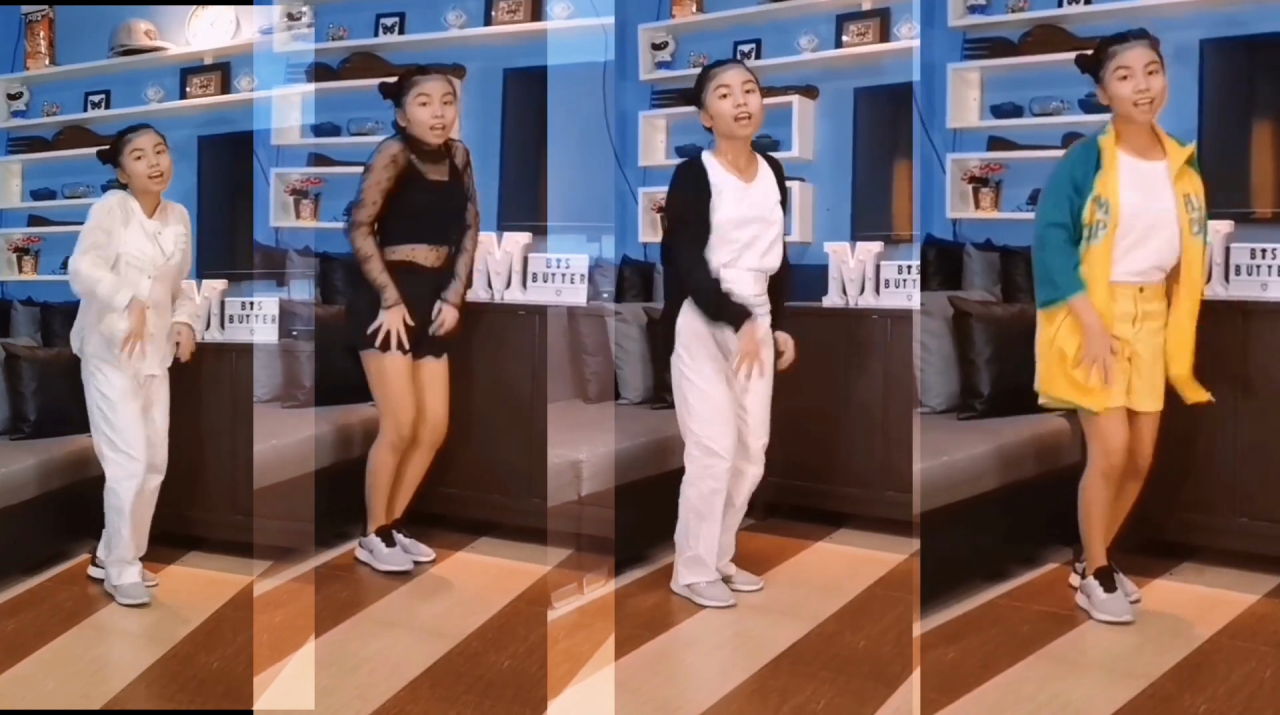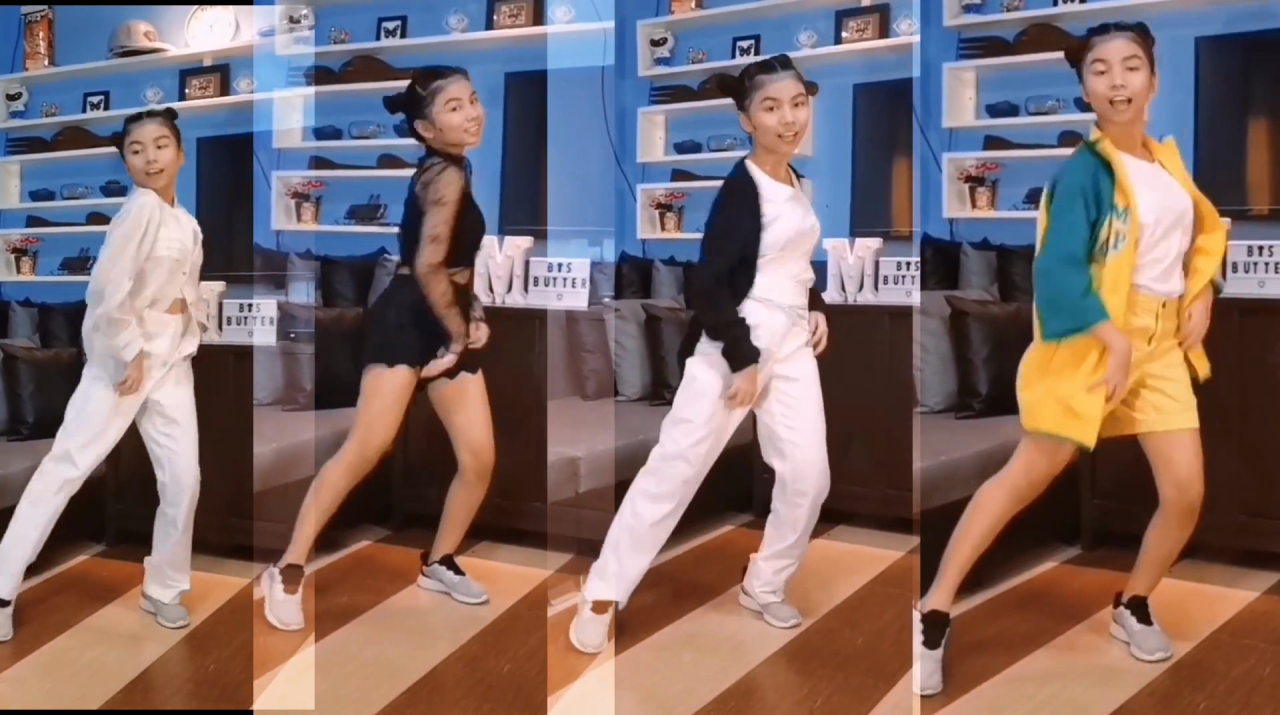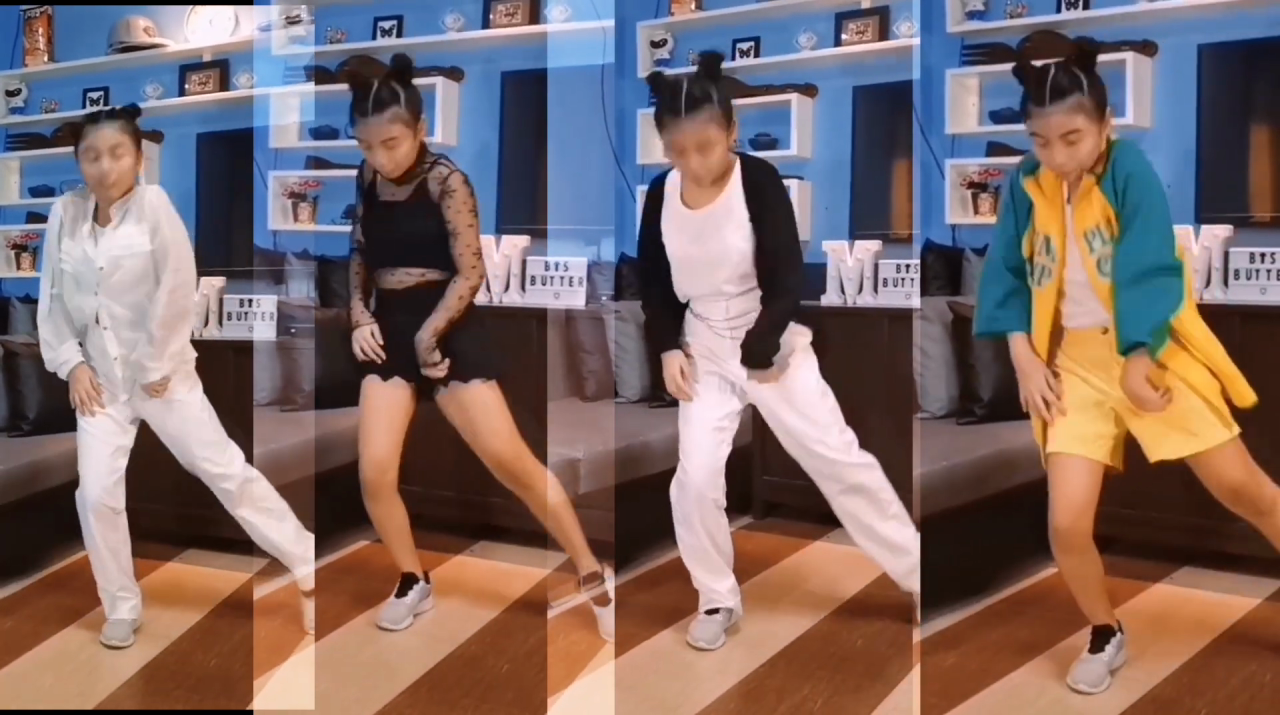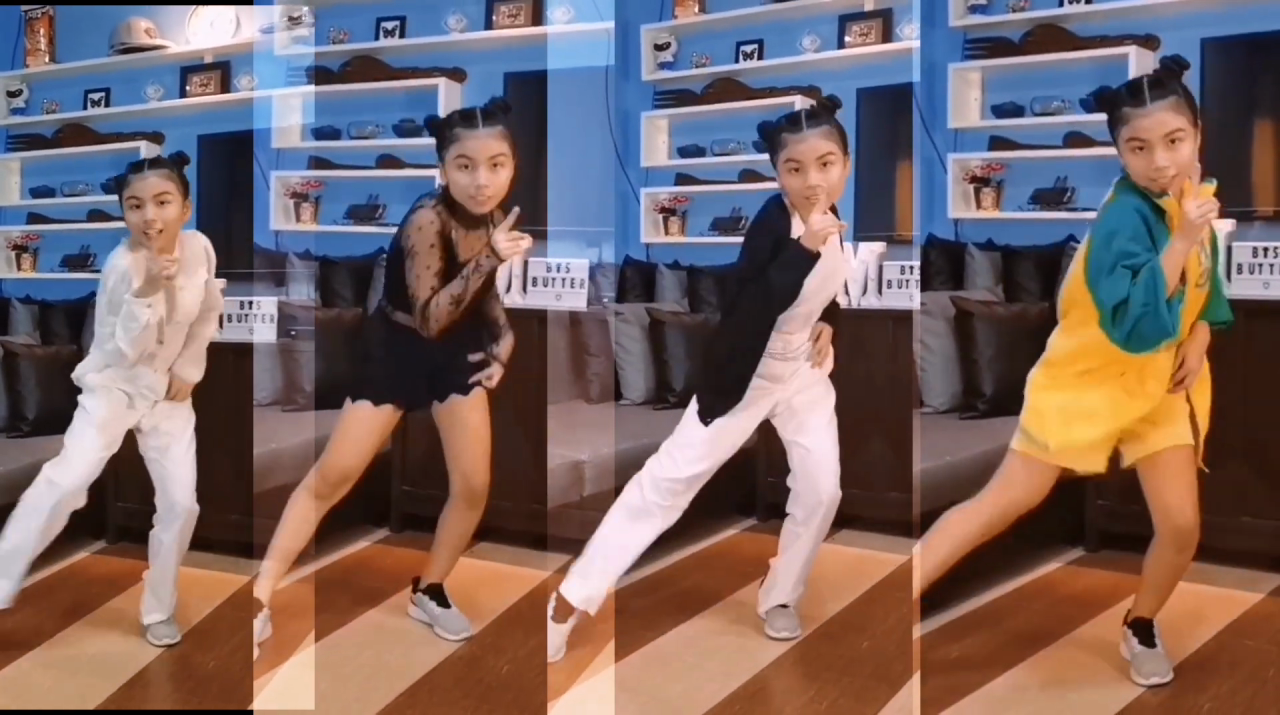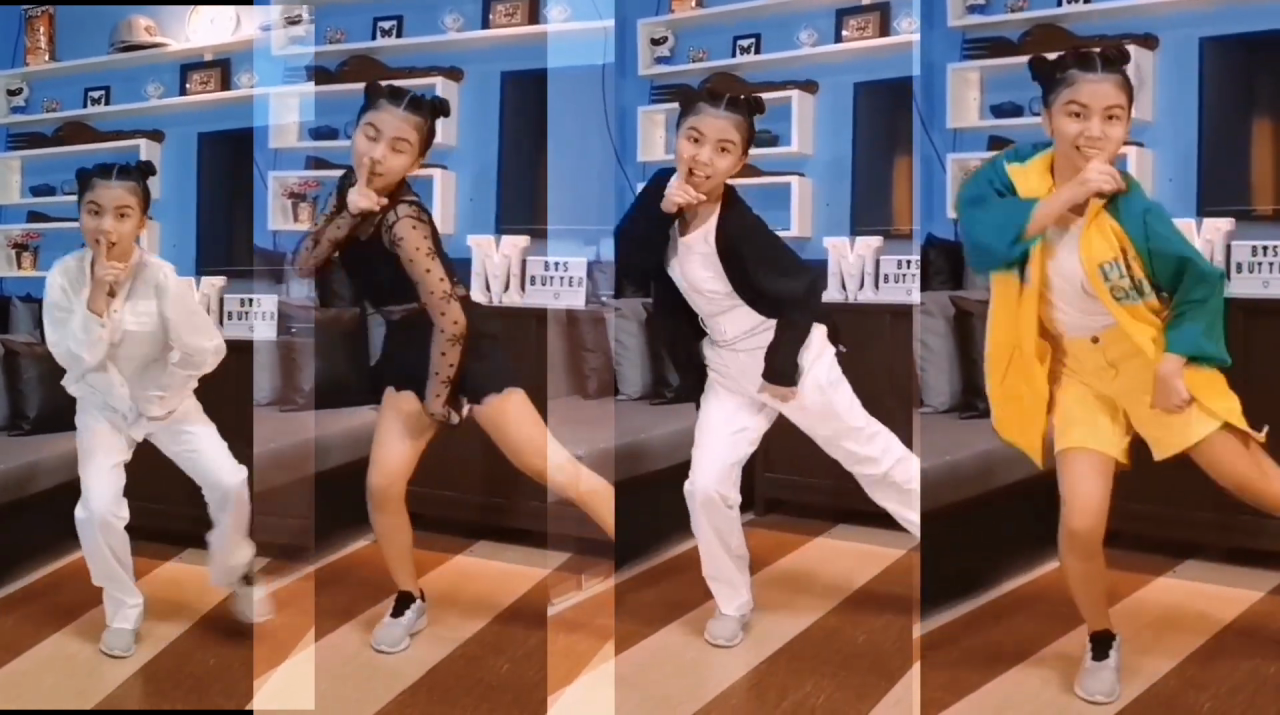
dt=1s
person 1, frame 1
left shoulder: (1181, 162)
right shoulder: (1087, 159)
left elbow: (1188, 253)
right elbow: (1052, 239)
left wrist: (1182, 330)
right wrist: (1090, 319)
left hip: (1150, 322)
right hip: (1092, 322)
left knee: (1139, 458)
right knee: (1109, 453)
left ankle: (1094, 559)
right ankle: (1094, 573)
person 1, frame 2
left shoulder: (1168, 161)
right shoulder: (1086, 168)
left elbow: (1203, 233)
right elbow: (1060, 267)
left wrist: (1201, 294)
right wrist: (1113, 343)
left hip: (1161, 341)
right hip: (1090, 340)
left knee: (1186, 492)
right knee: (1026, 475)
left ankle: (1131, 604)
right ankle: (933, 612)
person 1, frame 3
left shoulder: (1129, 168)
right shoulder: (1026, 184)
left elbow: (1151, 268)
right elbow: (1005, 273)
left wrist: (1139, 362)
right wrist: (1023, 356)
left hip: (1151, 356)
right hip: (1074, 363)
right knee: (1067, 523)
right ankle: (1105, 633)
person 1, frame 4
left shoulder: (1190, 192)
right shoulder: (1127, 220)
right elbow: (1135, 328)
left wrist: (1200, 334)
right wrist: (1181, 240)
left hip: (1162, 377)
right hip: (1090, 372)
left knee: (1182, 525)
right knee: (1002, 504)
left ankle: (1141, 626)
person 1, frame 5
left shoulder: (1133, 210)
right shoulder: (1013, 176)
left elbow: (1201, 284)
right elbow: (981, 236)
left wrist: (1178, 362)
right wrist: (1066, 198)
left hip: (1153, 363)
right hip: (1075, 372)
right knee: (1080, 526)
right ankle: (1101, 641)
person 2, frame 1
left shoulder: (772, 174)
right shoulder: (694, 174)
right elbow: (686, 263)
left wrist: (779, 322)
right wrist: (738, 321)
left hip: (756, 327)
right hip: (705, 328)
left knee: (749, 453)
right knee: (712, 454)
left ankle: (717, 556)
right ankle: (693, 570)
person 2, frame 2
left shoulder: (798, 184)
right shoulder: (741, 186)
right elbow: (715, 279)
left wrist: (816, 308)
right wrist: (742, 360)
left hip: (790, 345)
right hip: (731, 344)
left knee: (809, 475)
right knee: (675, 463)
left ankle: (765, 586)
right ankle: (604, 592)
person 2, frame 3
left shoulder: (758, 180)
right shoulder: (659, 193)
left elbow: (785, 275)
right elbow: (653, 280)
left wrist: (761, 354)
right wrist: (668, 347)
left hip: (772, 343)
right hip: (704, 349)
left knee: (838, 460)
right knee: (695, 481)
left ankle: (921, 574)
right ankle: (717, 598)
person 2, frame 4
left shoulder: (831, 219)
right shoulder: (773, 222)
right elbow: (752, 307)
left wrist: (825, 320)
right wrist: (805, 246)
left hip: (804, 369)
right hip: (747, 372)
left knee: (822, 489)
right knee: (673, 475)
left ankle: (780, 597)
right ankle: (573, 598)
person 2, frame 5
left shoulder: (735, 222)
right shoulder: (665, 192)
left elbow: (803, 290)
right elbow: (631, 269)
left wrist: (784, 367)
right wrist: (662, 209)
left hip: (790, 359)
right hip: (729, 370)
left knee: (877, 458)
right knee: (706, 486)
right ankle: (732, 601)
person 3, frame 1
left shoulder: (458, 156)
right shoulder: (392, 154)
left elbow: (469, 228)
right elbow: (359, 227)
left wrist: (454, 296)
right wrist: (390, 297)
left hip: (428, 304)
right hip: (387, 303)
left knee: (433, 429)
right knee: (399, 428)
left ankle: (393, 525)
right ankle: (373, 535)
person 3, frame 2
left shoulder: (440, 171)
right shoulder: (447, 176)
right elbow: (429, 266)
left wrist: (474, 318)
right wrist: (458, 332)
left hip: (446, 323)
right hip: (406, 318)
left knee: (480, 457)
right knee: (365, 447)
left ankle: (440, 562)
right ankle: (289, 568)
person 3, frame 3
left shoulder: (446, 180)
right shoulder: (368, 175)
left elbow: (471, 272)
left wrist: (430, 332)
right wrist: (358, 315)
left hip: (448, 330)
right hip: (390, 331)
left knee: (512, 462)
right knee: (375, 474)
left ankle: (595, 576)
right ankle: (412, 580)
person 3, frame 4
left shoulder: (492, 218)
right shoulder: (426, 221)
right elbow: (430, 317)
left wrist: (504, 333)
right wrist: (489, 263)
left hip: (458, 350)
right hip: (395, 348)
left knee: (474, 484)
right knee: (330, 479)
left ankle: (429, 590)
right ankle: (258, 601)
person 3, frame 5
left shoulder: (402, 221)
right shoulder: (354, 191)
left elbow: (451, 319)
right elbow: (303, 266)
left wrist: (440, 392)
right wrist: (346, 215)
left hip: (459, 346)
right hip: (405, 348)
left knee: (553, 470)
right knee: (382, 485)
right ankle: (408, 599)
person 4, frame 1
left shoulder: (179, 217)
right shoulder: (111, 208)
right elbow: (82, 270)
left wrist: (184, 320)
right wrist: (129, 302)
left hip: (153, 357)
right hip: (108, 355)
left knee: (153, 463)
right knee: (129, 463)
left ankle: (112, 557)
right ankle: (121, 570)
person 4, frame 2
left shoulder: (176, 211)
right shoulder: (140, 211)
right elbow: (109, 293)
left wrist: (190, 327)
right wrist: (132, 354)
left hip: (172, 361)
right hip: (121, 358)
left knee: (183, 478)
right knee: (69, 463)
left ankle: (165, 590)
person 4, frame 3
left shoulder: (153, 204)
right shoulder: (64, 213)
left elbow: (176, 287)
right elbow: (51, 300)
left wrist: (157, 366)
right wrist: (70, 363)
left hip: (163, 373)
right hip: (101, 377)
left knee: (227, 472)
right knee: (96, 493)
left ankle: (306, 569)
right ankle: (122, 606)
person 4, frame 4
left shoulder: (197, 248)
right shoulder: (123, 264)
right elbow: (121, 351)
left wrist: (189, 368)
right wrist: (146, 290)
left hip: (167, 393)
right hip: (111, 388)
left knee: (180, 504)
right knee: (64, 483)
left ankle: (159, 609)
person 4, frame 5
left shoulder: (161, 276)
right shoulder: (64, 274)
left elbow: (206, 349)
right elbow: (75, 356)
left wrist: (160, 399)
right wrist: (98, 297)
left hip: (163, 401)
right hip: (102, 404)
left knee: (229, 482)
right knee: (98, 510)
left ankle: (234, 569)
right ankle: (123, 614)
